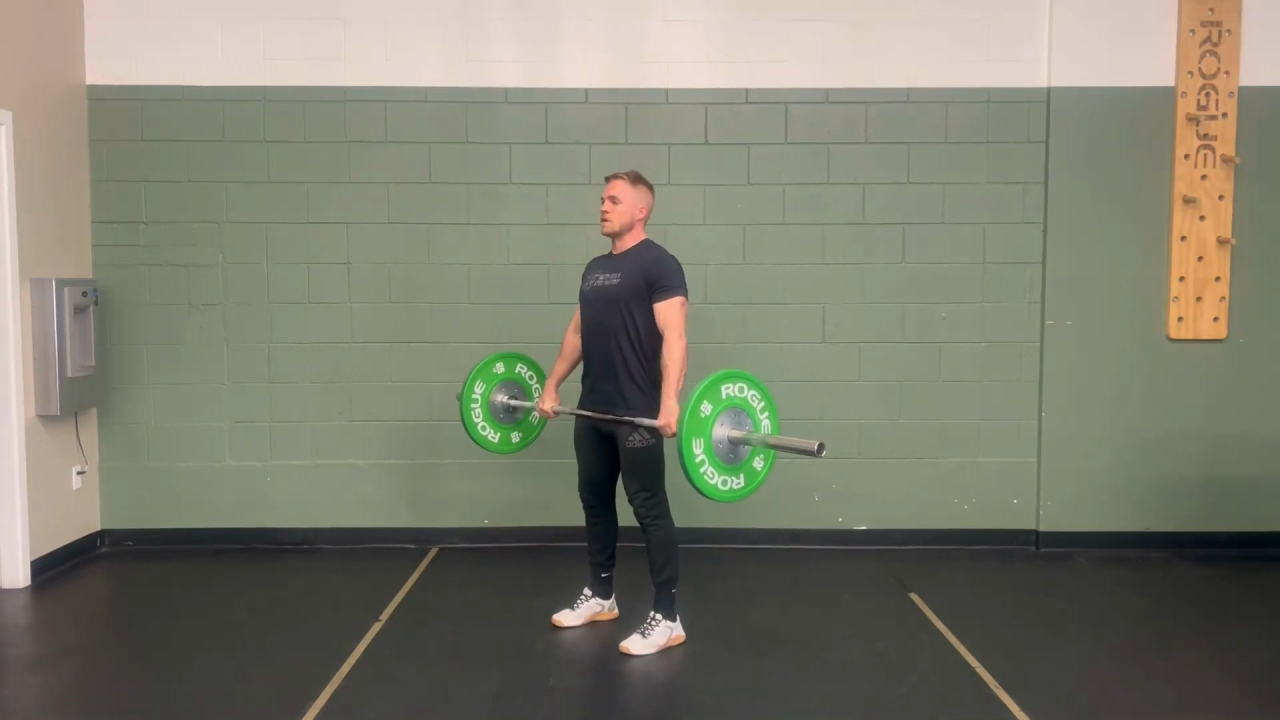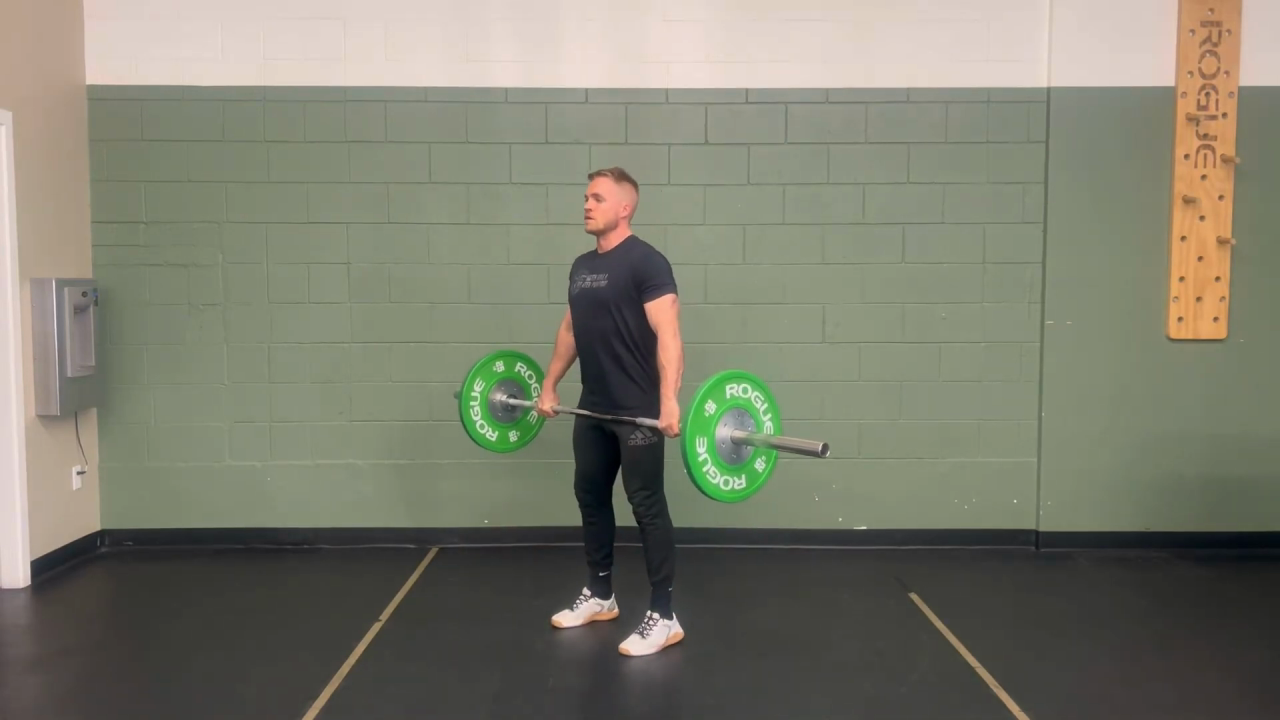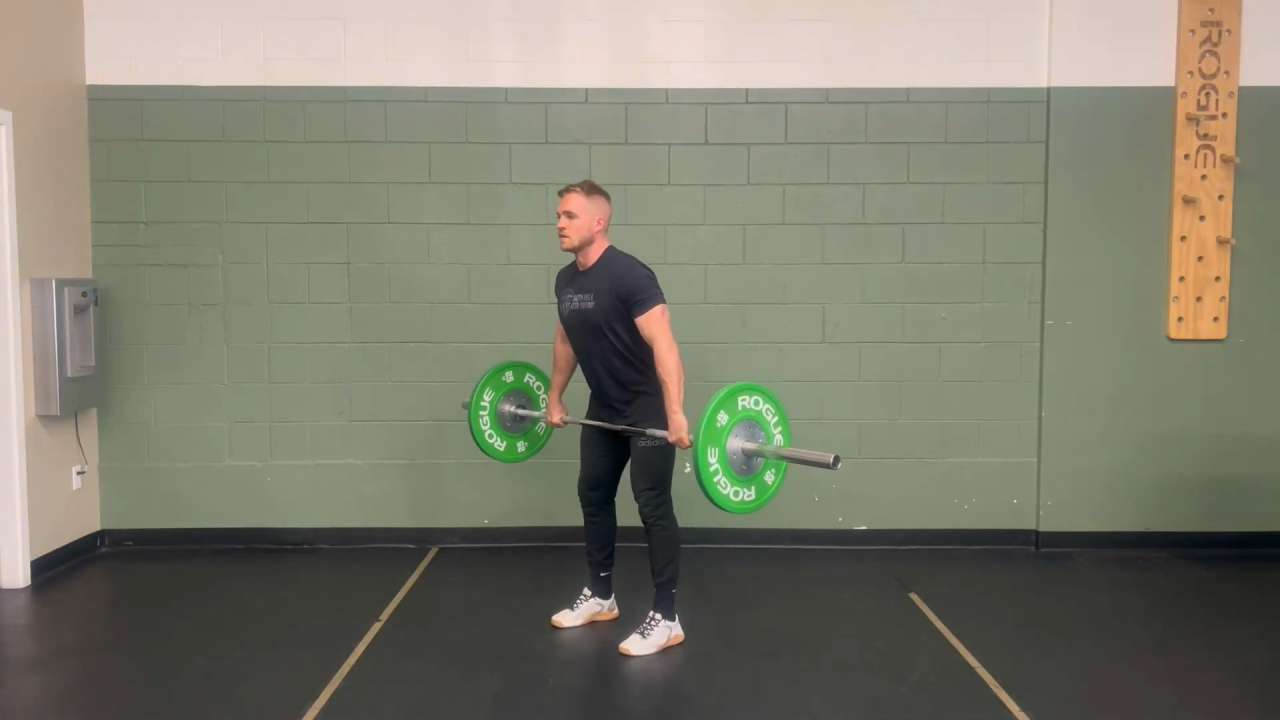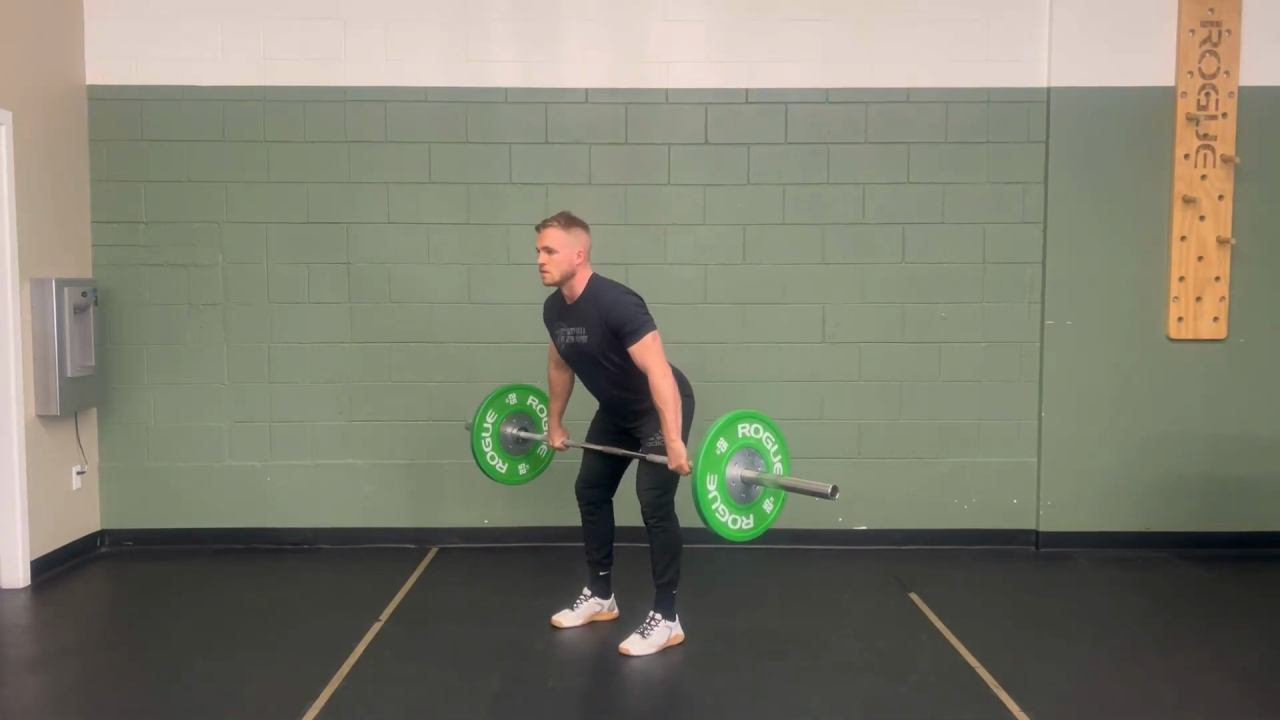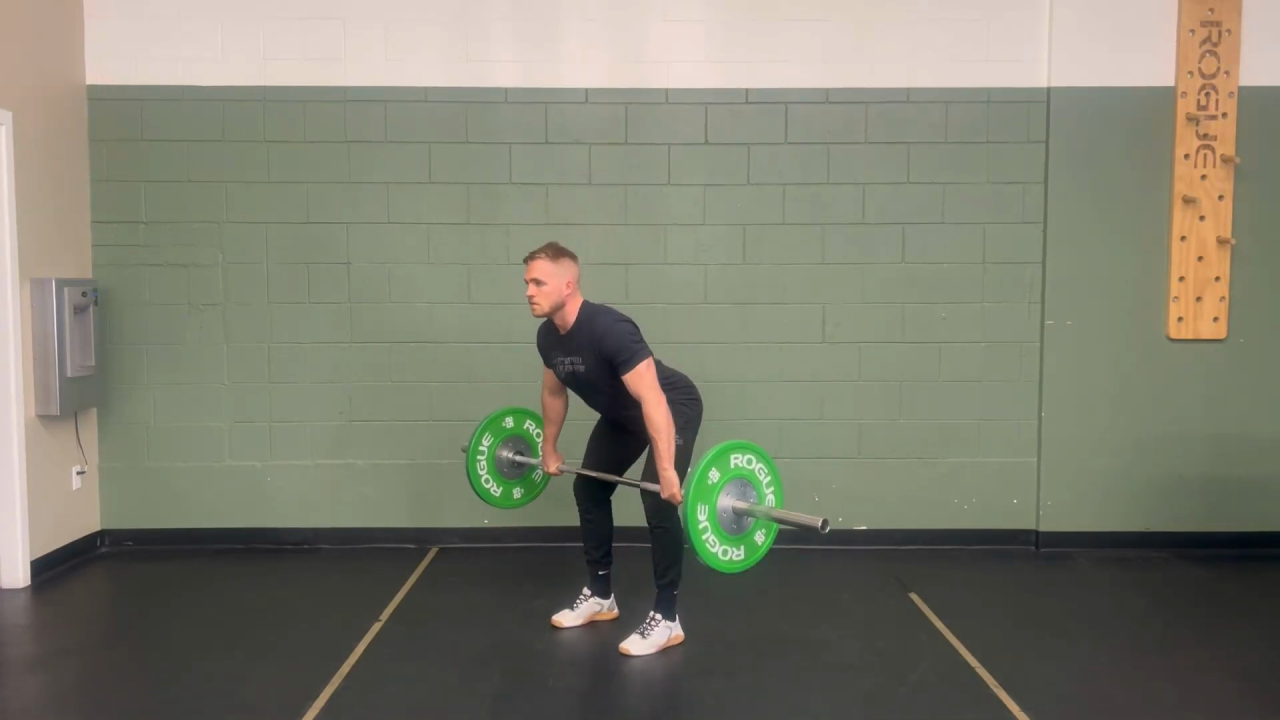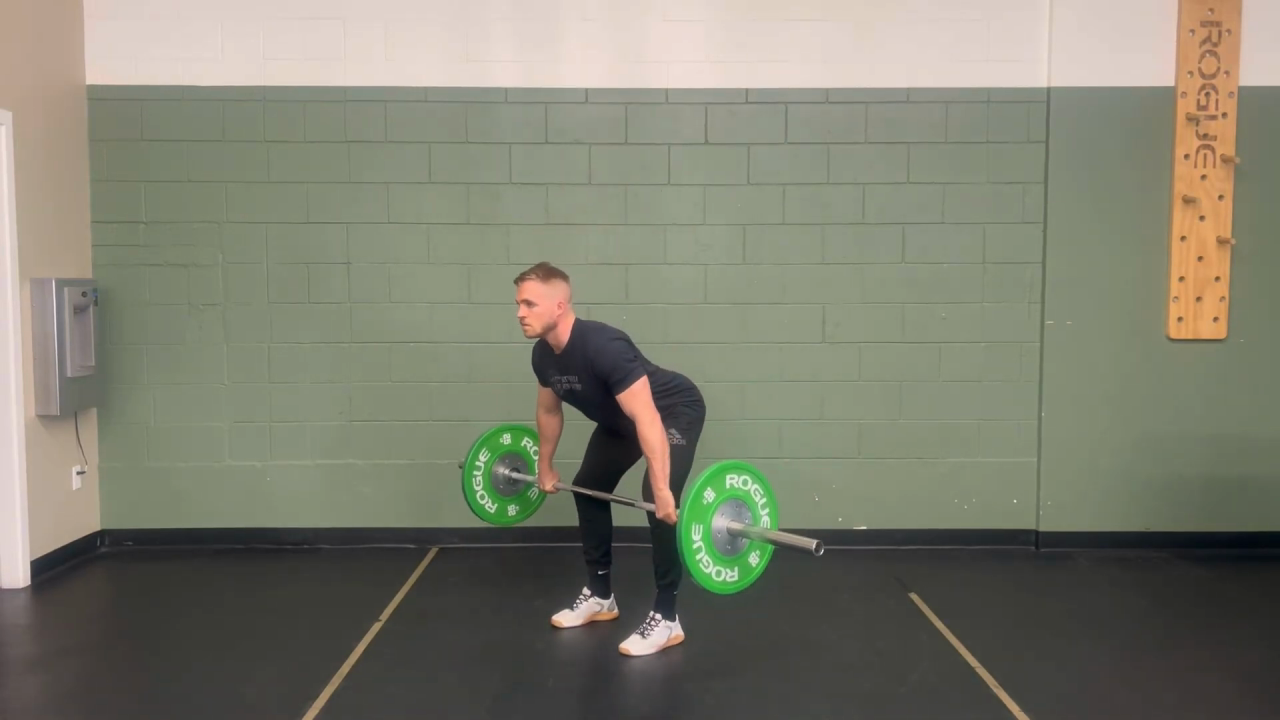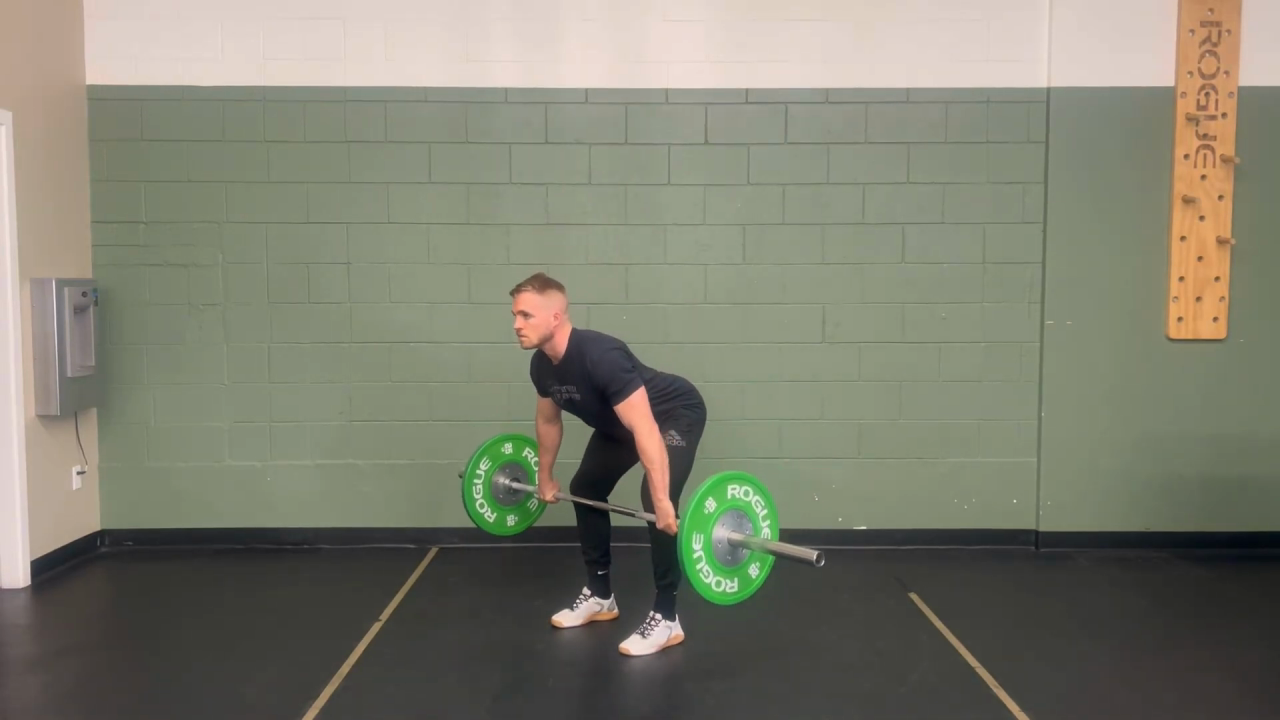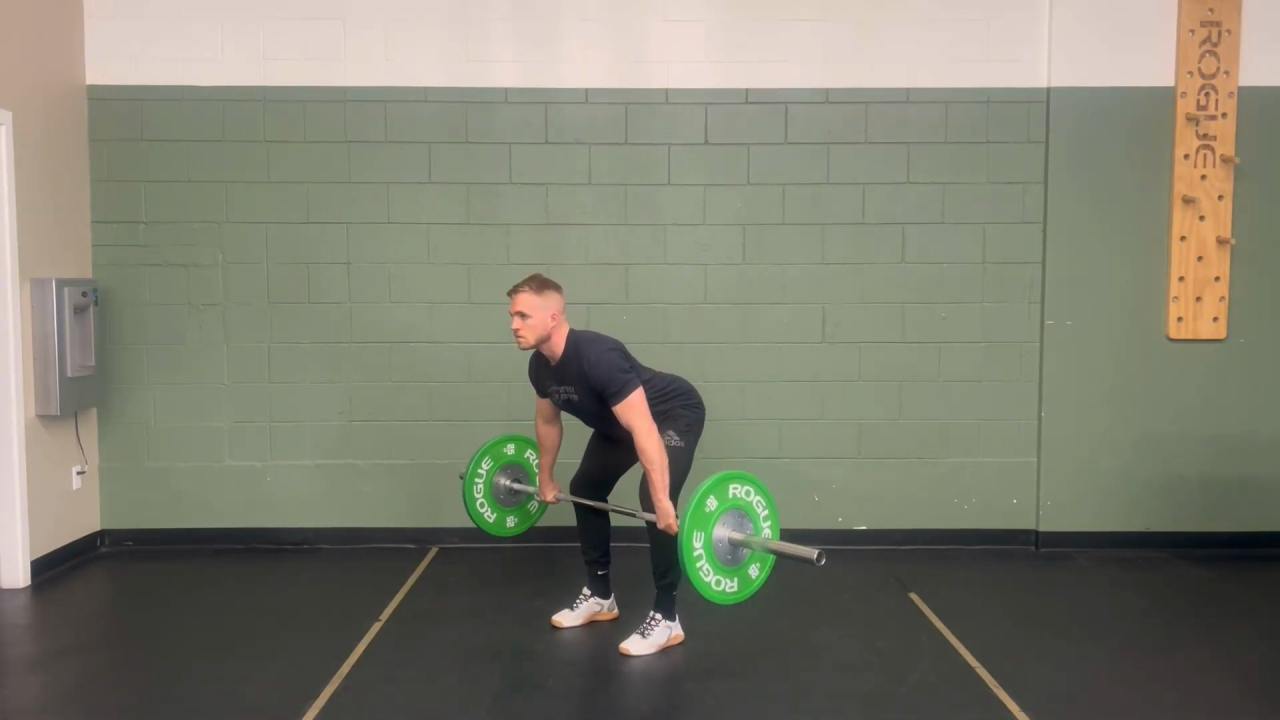
dt=0.3s
person 1, frame 1
left shoulder: (658, 264)
right shoulder: (595, 268)
left elbow: (673, 337)
right elbow: (578, 332)
left wrist: (670, 402)
right wrist: (551, 386)
left hip: (637, 413)
right hip: (592, 409)
left knee: (649, 508)
right knee: (594, 500)
left ankle: (667, 618)
right ankle: (600, 595)
person 1, frame 2
left shoulder: (645, 262)
right shoulder: (582, 266)
left elbow: (667, 334)
right elbow: (569, 330)
left wrist: (669, 401)
right wrist: (549, 385)
left hip: (638, 410)
right hip: (594, 407)
left knee: (646, 505)
right knee: (590, 497)
left ankle: (664, 617)
right ankle: (599, 596)
person 1, frame 3
left shoulder: (628, 275)
right shoulder: (566, 280)
left elbow: (663, 346)
right elbow: (565, 342)
left wrist: (675, 414)
right wrist: (554, 397)
left hip: (647, 410)
right hip: (604, 409)
left knee: (652, 505)
right knee: (593, 495)
left ankle: (666, 618)
right ankle: (599, 595)
person 1, frame 4
left shoulder: (615, 303)
right shoulder: (554, 309)
left elbow: (659, 372)
right elbow: (560, 367)
left wrist: (674, 441)
right wrist: (554, 422)
left hip: (660, 406)
right hip: (617, 410)
left knee: (654, 501)
right knee: (590, 490)
left ankle: (666, 619)
right ankle: (599, 596)
person 1, frame 5
left shoulder: (609, 329)
right shoulder: (548, 337)
left elbow: (653, 400)
right elbow: (554, 393)
left wrist: (667, 472)
right wrist: (549, 449)
left hip: (673, 406)
right hip: (620, 415)
left knee: (658, 501)
right knee: (588, 488)
left ankle: (666, 618)
right ankle: (599, 595)
person 1, frame 6
left shoulder: (603, 347)
right shoulder: (544, 356)
left elbow: (647, 419)
right elbow: (549, 410)
left wrist: (662, 491)
right wrist: (545, 466)
left hip: (675, 411)
right hip: (620, 418)
left knee: (658, 503)
right knee: (587, 487)
left ankle: (666, 619)
right ankle: (599, 595)
person 1, frame 7
left shoulder: (600, 357)
right shoulder: (542, 366)
left elbow: (645, 430)
right elbow: (548, 421)
left wrist: (662, 502)
right wrist: (545, 476)
left hip: (675, 413)
right hip: (619, 421)
left knee: (656, 504)
right knee: (585, 488)
left ankle: (666, 618)
right ankle: (599, 595)
person 1, frame 8
left shoulder: (598, 358)
right shoulder: (540, 367)
left elbow: (644, 430)
right elbow: (547, 421)
left wrist: (662, 503)
right wrist: (545, 478)
left hip: (674, 414)
right hip: (618, 420)
left knee: (654, 501)
right knee: (584, 489)
left ankle: (665, 619)
right ankle: (599, 595)
